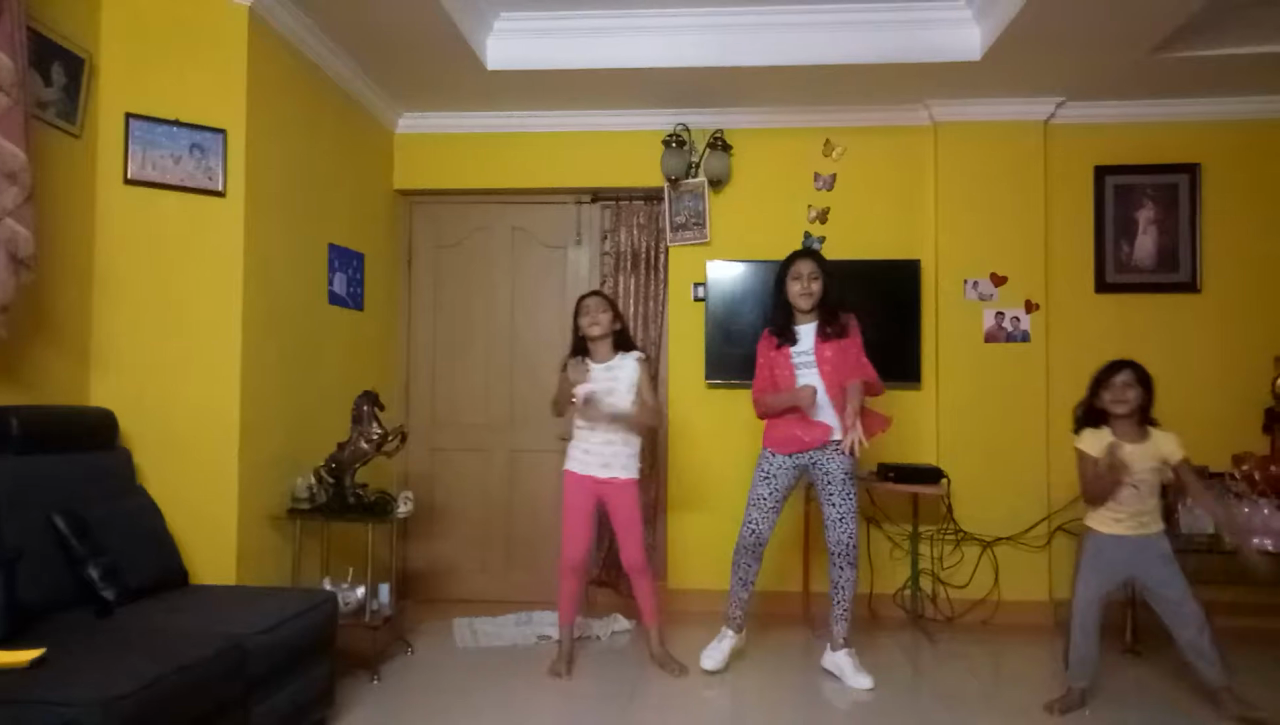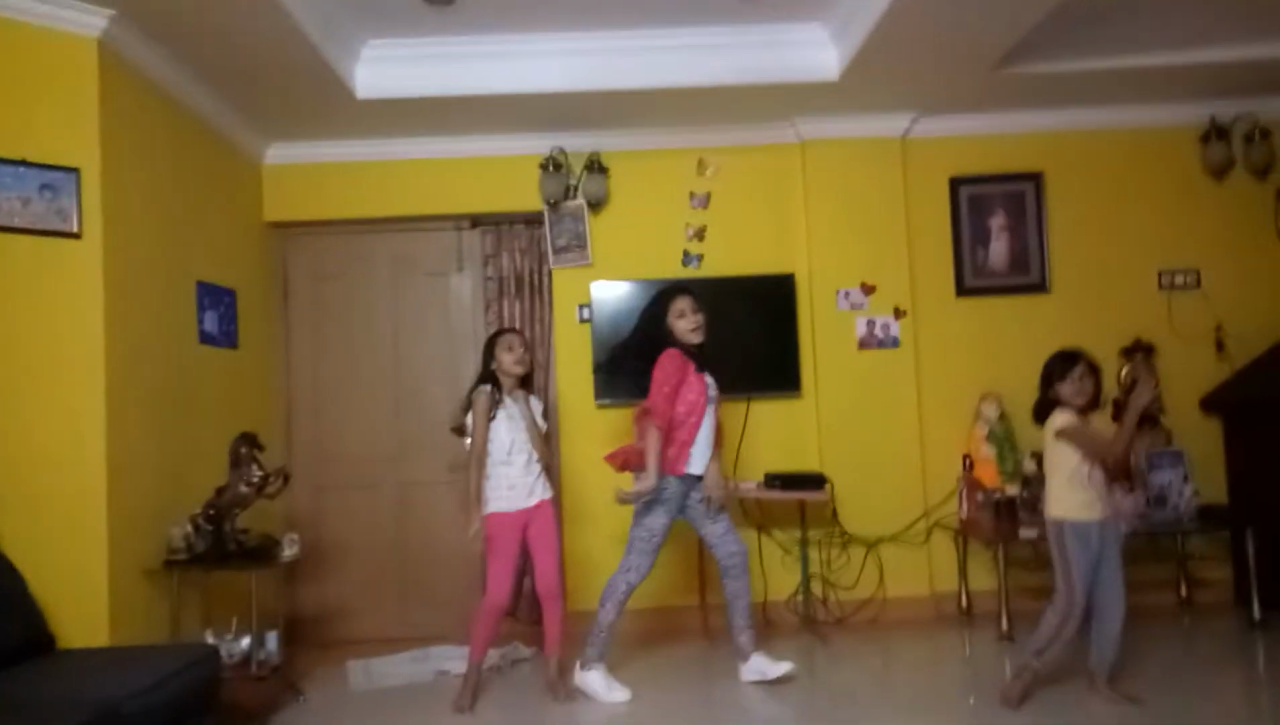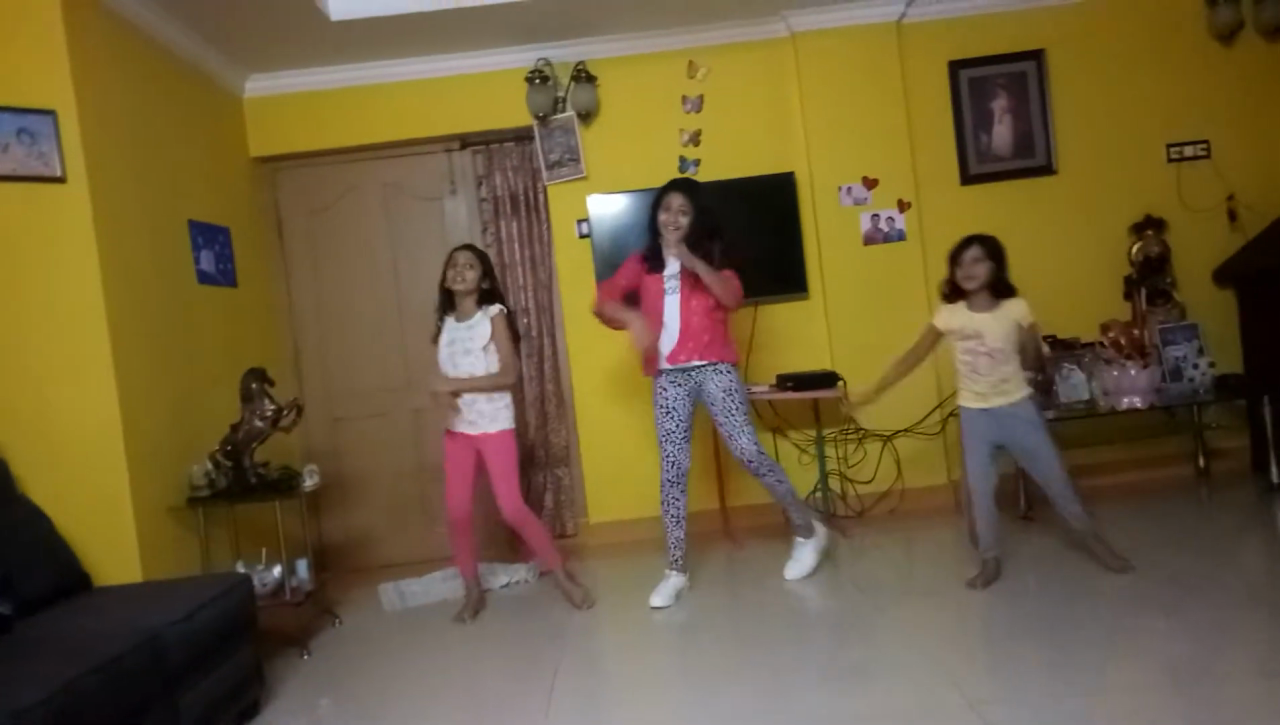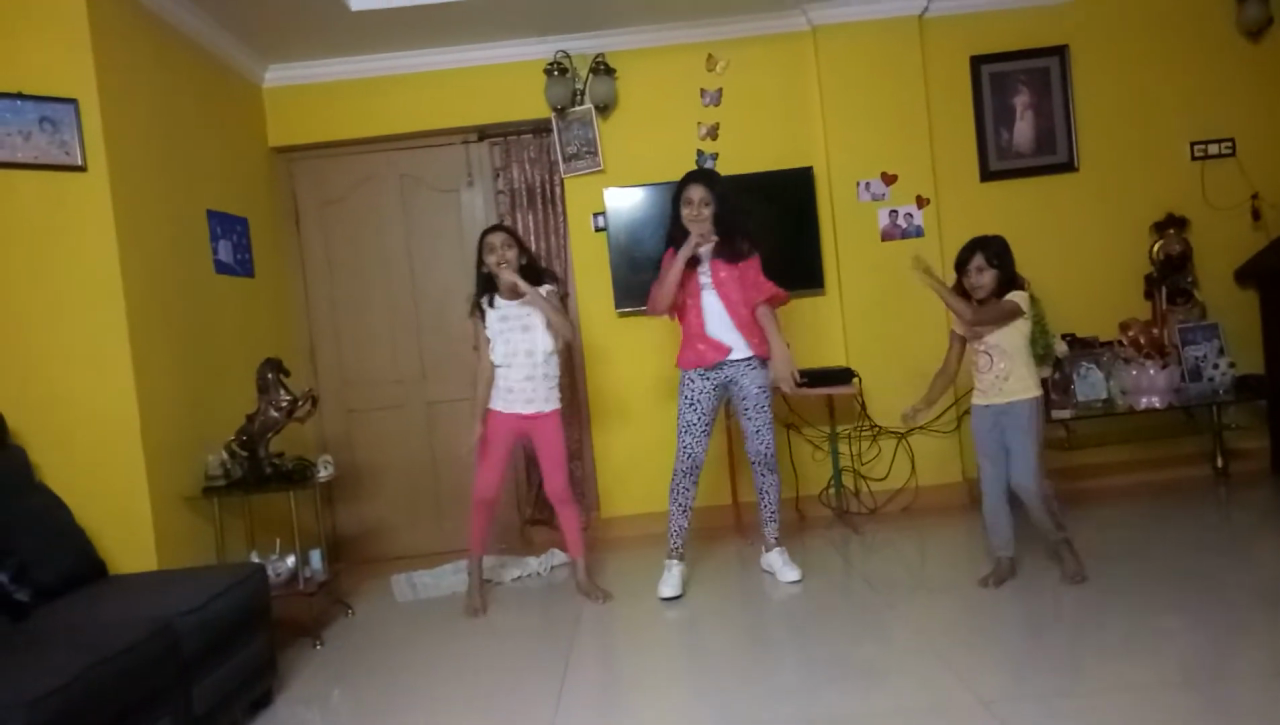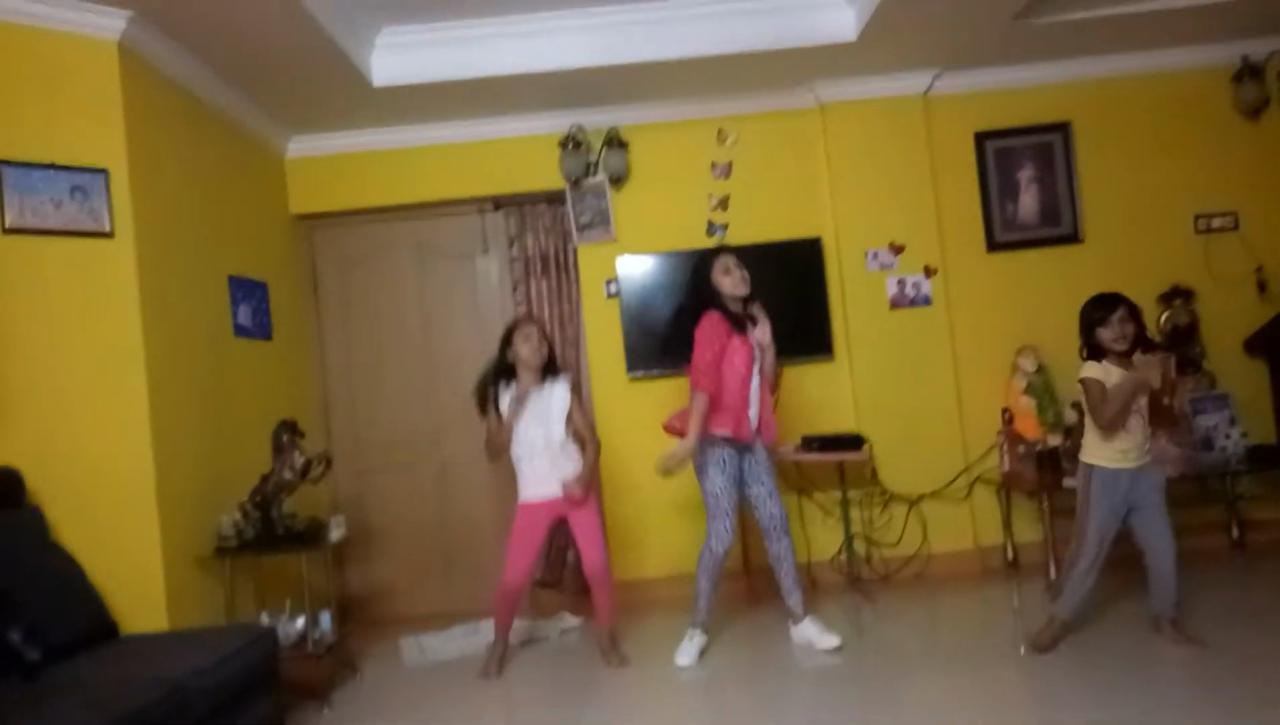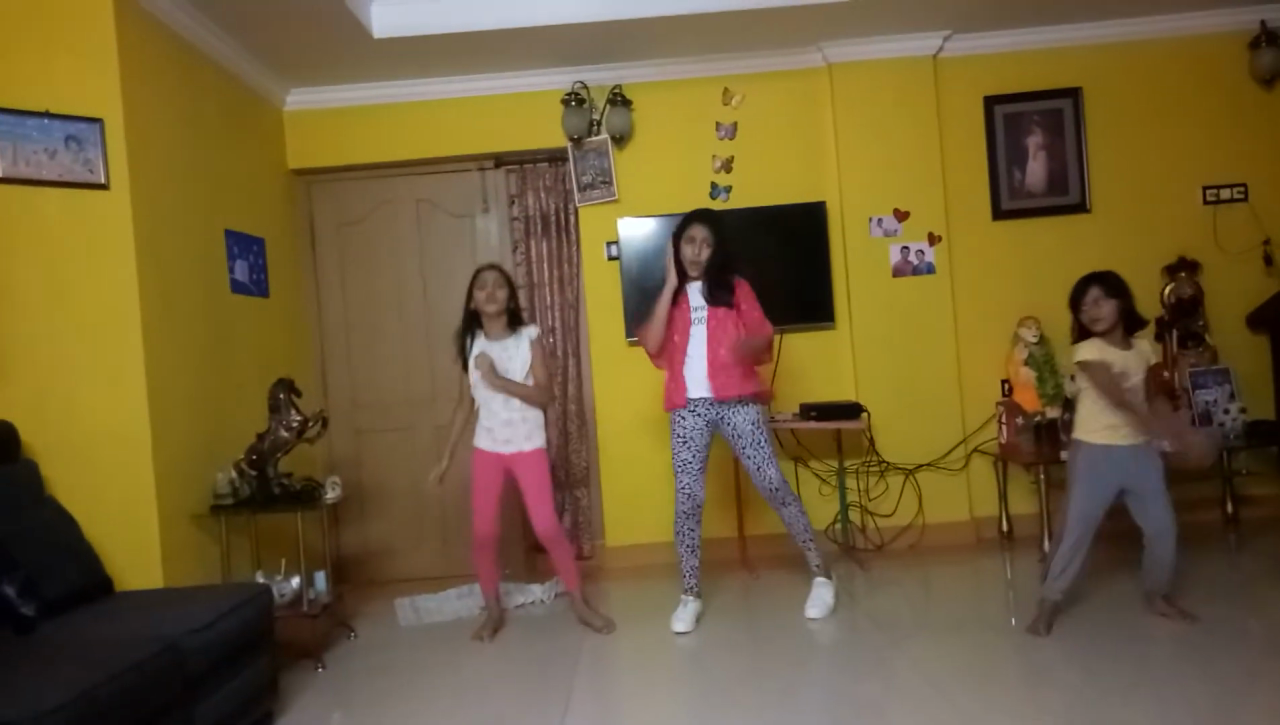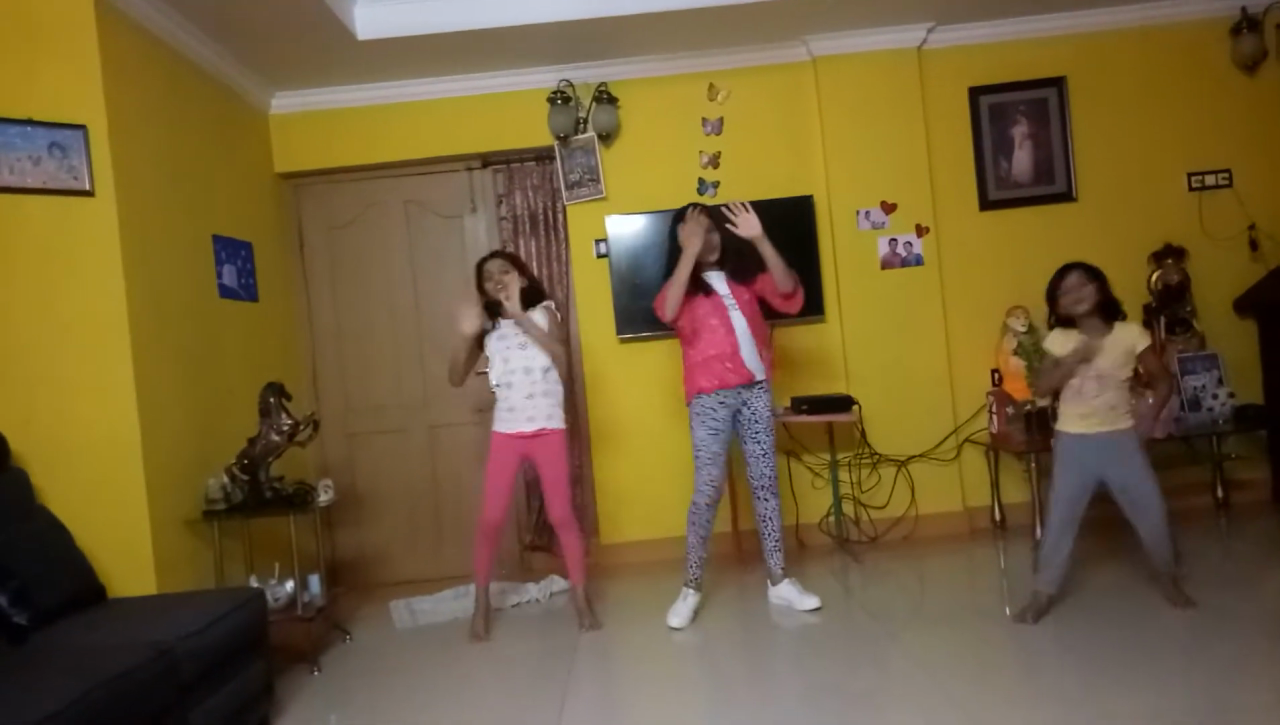
dt=0.7s
person 1, frame 1
left shoulder: (842, 326)
right shoulder: (771, 339)
left elbow: (856, 376)
right elbow: (761, 402)
left wrist: (853, 418)
right wrist: (793, 397)
left hip: (834, 447)
right hip: (782, 448)
left knee: (844, 544)
right knee: (752, 535)
left ankle: (838, 649)
right ankle: (732, 629)
person 1, frame 2
left shoulder: (699, 365)
right shoulder: (672, 358)
right elbow: (656, 413)
left wrist: (714, 468)
right wrist: (649, 472)
left hip: (695, 478)
right hip: (665, 477)
left knee: (734, 555)
right knee: (636, 566)
left ankle: (750, 656)
right ankle: (590, 665)
person 1, frame 3
left shoulder: (709, 254)
right shoulder: (643, 261)
left elbow: (732, 297)
right elbow: (603, 301)
left wrist: (691, 261)
right wrist: (632, 321)
left hip: (713, 368)
right hip: (668, 376)
left knee: (749, 452)
right knee: (672, 472)
left ankle: (807, 529)
right ankle: (676, 571)
person 1, frame 4
left shoulder: (739, 248)
right shoulder: (675, 254)
left elbow: (761, 297)
right elbow: (659, 305)
left wrist: (779, 347)
right wrist: (685, 254)
left hip: (746, 362)
right hip: (700, 367)
left knee: (763, 453)
right knee: (688, 461)
left ankle: (772, 550)
right ankle: (675, 560)
person 1, frame 5
left shoulder: (752, 326)
right shoulder: (712, 321)
left elbow: (767, 387)
right elbow: (703, 381)
left wrist: (767, 344)
right wrist: (690, 440)
left hip: (750, 441)
right hip: (717, 441)
left knee: (776, 523)
right knee: (721, 535)
left ankle: (800, 620)
right ankle: (697, 629)
person 1, frame 6
left shoulder: (734, 289)
right shoulder: (671, 298)
left elbow: (763, 337)
right elbow: (653, 347)
left wrist: (750, 344)
right wrist: (672, 284)
left hip: (737, 401)
right hip: (688, 407)
left knee: (774, 486)
right knee: (687, 500)
left ankle: (820, 573)
right ankle: (691, 595)
person 1, frame 7
left shoulder: (743, 274)
right shoulder: (685, 282)
left elbow: (788, 291)
right elbow: (667, 312)
left wrist: (758, 239)
right wrist: (692, 251)
left hip: (755, 388)
right hip: (711, 395)
left knee: (765, 482)
right knee: (707, 488)
left ankle: (778, 580)
right ankle: (691, 588)
person 2, frame 1
left shoulder: (635, 362)
right shoulder: (575, 366)
left elbow: (652, 417)
right elbow: (558, 409)
left wrist: (607, 414)
right wrist: (567, 389)
left hip: (622, 476)
right hip: (580, 472)
left knee: (636, 560)
right knee: (573, 558)
left ankle: (656, 645)
right ankle: (565, 645)
person 2, frame 2
left shoulder: (532, 402)
right shoulder: (485, 395)
left elbow: (542, 456)
right elbow: (478, 454)
left wrist: (527, 414)
right wrist: (475, 510)
left hip: (539, 502)
right hip: (501, 509)
left knee: (550, 587)
right knee: (497, 597)
left ankle: (553, 670)
right ankle: (471, 676)
person 2, frame 3
left shoulder: (495, 316)
right shoulder: (445, 324)
left elbow: (509, 376)
left wrist: (453, 384)
right wrist: (446, 394)
left hip: (496, 427)
right hip: (459, 430)
left knee: (512, 510)
right knee: (457, 514)
left ankle: (563, 576)
right ankle: (473, 591)
person 2, frame 4
left shoulder: (545, 292)
right shoulder: (484, 306)
left elbow: (566, 335)
right elbow: (484, 365)
left wrist: (531, 293)
right wrist: (479, 418)
left hip: (544, 410)
right hip: (501, 411)
left knee: (559, 491)
right knee: (484, 494)
left ankle: (582, 575)
right ankle: (475, 580)
person 2, frame 5
left shoulder: (563, 389)
right shoulder: (500, 395)
left elbow: (590, 440)
right elbow: (494, 451)
left wrist: (584, 477)
right wrist: (513, 414)
left hip: (575, 491)
right hip: (534, 498)
left knee: (597, 566)
right knee: (514, 579)
left ankle: (607, 638)
right ankle: (500, 643)
person 2, frame 6
left shoulder: (529, 339)
right shoulder: (470, 344)
left elbow: (544, 394)
right elbow: (467, 404)
left wrist: (501, 380)
right wrist: (446, 456)
left hip: (529, 446)
right hip: (487, 449)
left knee: (547, 528)
right knee: (484, 533)
left ankle: (579, 602)
right ankle: (493, 610)
person 2, frame 7
left shoulder: (543, 313)
right shoulder: (487, 328)
left elbow: (561, 356)
right elbow: (456, 378)
left wrist: (520, 313)
right wrist: (466, 336)
left hip: (548, 429)
right hip: (505, 432)
left knee: (562, 515)
right knee: (490, 518)
left ankle: (581, 597)
right ankle: (481, 603)
person 3, frame 1
left shoulder: (1164, 441)
right shoulder: (1091, 440)
left elbow: (1197, 490)
right elbow: (1093, 498)
left wrist: (1235, 532)
right wrist: (1108, 470)
left hip: (1150, 542)
right hip: (1103, 542)
left knee: (1188, 617)
right knee: (1083, 615)
left ankle: (1223, 691)
right ankle: (1077, 688)
person 3, frame 2
left shoulder: (1083, 425)
right shoulder: (1061, 421)
left elbow: (1108, 465)
right elbow: (1112, 455)
right wrist: (1135, 405)
left hip: (1100, 524)
right hip: (1068, 524)
left knee: (1110, 604)
right knee: (1071, 604)
left ankle: (1100, 677)
right ankle: (1029, 669)
person 3, frame 3
left shoulder: (1017, 309)
right shoulder: (949, 315)
left elbow: (1032, 361)
right elbow: (914, 357)
left wrist: (1027, 344)
right wrist: (873, 392)
left hip: (1017, 408)
right hip: (974, 415)
left knee: (1052, 475)
right knee: (980, 491)
left ankle: (1091, 539)
right ankle: (990, 560)
person 3, frame 4
left shoulder: (1016, 302)
right shoulder: (964, 319)
left elbow: (979, 316)
right elbow: (949, 369)
left wrist: (934, 282)
right wrist: (924, 404)
left hip: (1022, 405)
right hip: (984, 410)
left knee: (1025, 481)
right knee: (992, 487)
left ankle: (1059, 541)
right ankle: (1004, 558)
person 3, frame 5
left shoulder: (1145, 368)
right shoulder: (1093, 372)
left elbow: (1160, 409)
right elbow: (1106, 421)
right wrist: (1134, 381)
left hip: (1143, 472)
right hip: (1102, 473)
left knee: (1163, 549)
right knee: (1089, 549)
left ankle: (1166, 619)
right ankle: (1060, 618)
person 3, frame 6
left shoulder: (1141, 346)
right shoulder: (1090, 352)
right elbow: (1124, 400)
left wrist: (1160, 434)
right wrist: (1170, 432)
left hip: (1137, 451)
right hip: (1093, 451)
left knee: (1162, 526)
right knee: (1077, 530)
left ankle: (1158, 595)
right ankle: (1049, 601)
person 3, frame 7
left shoulder: (1130, 333)
right shoulder: (1059, 339)
left elbow: (1163, 379)
right elbow: (1041, 387)
right wrist: (1075, 358)
left hip: (1120, 439)
right hip: (1073, 441)
left knee: (1152, 514)
right knee: (1061, 520)
left ankle: (1168, 578)
right ankle: (1043, 592)
